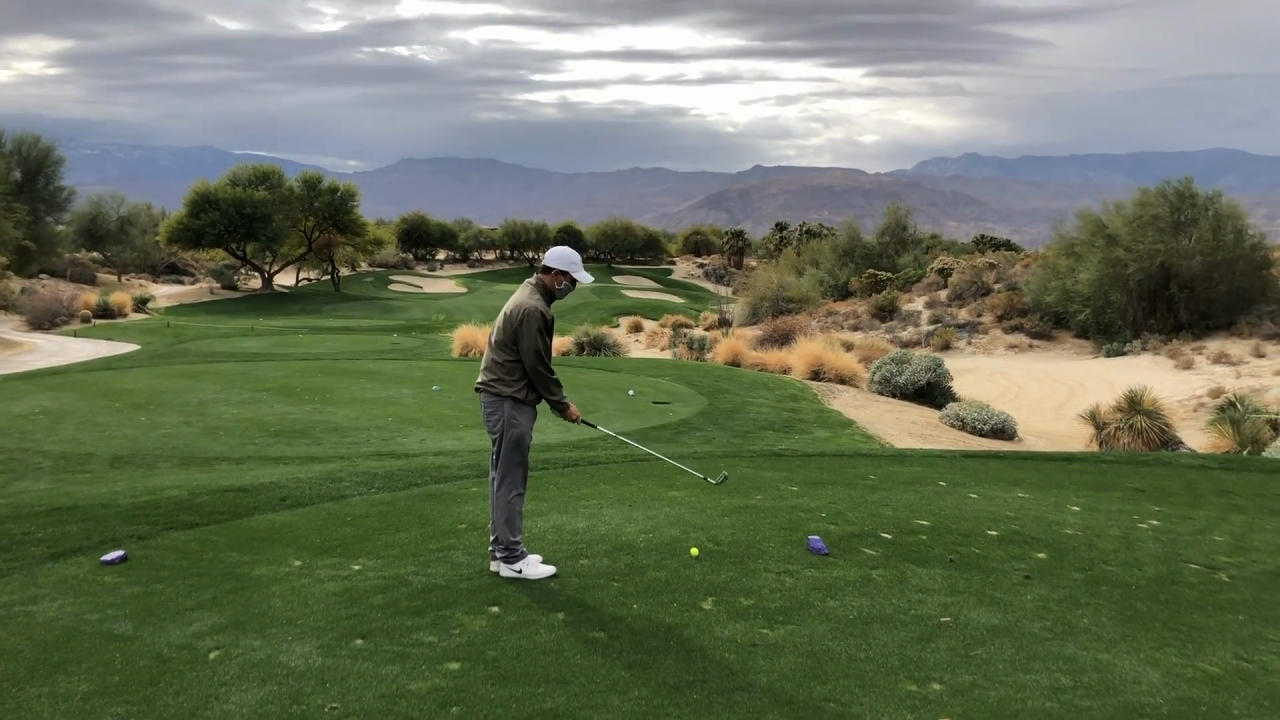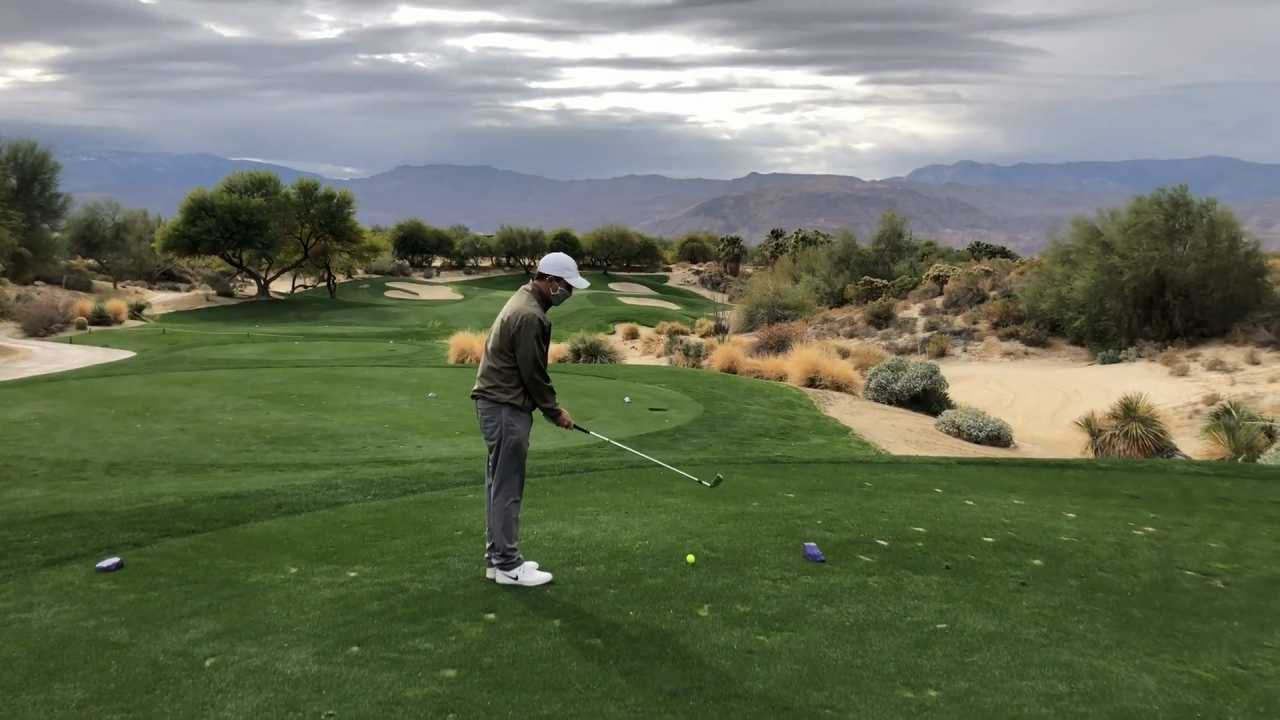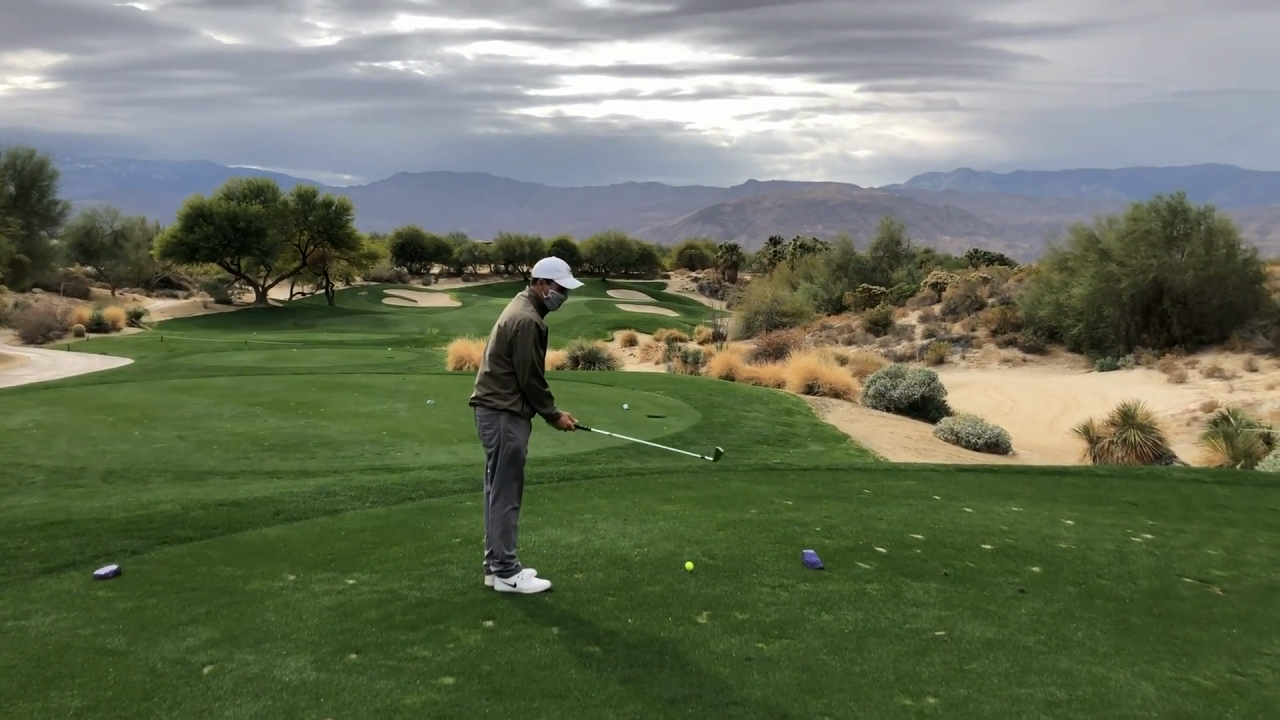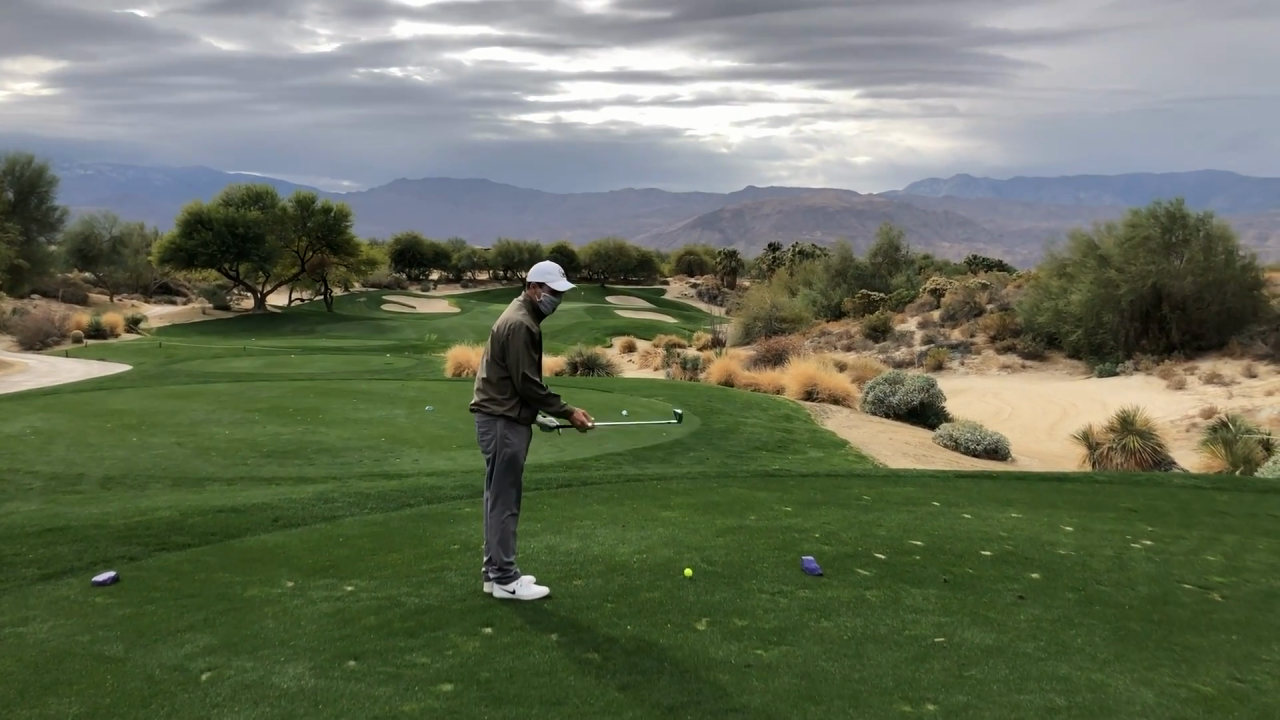
dt=0.2s
person 1, frame 1
left shoulder: (529, 295)
right shoulder: (534, 309)
right elbow: (537, 366)
left wrist: (556, 401)
right wrist: (561, 404)
left hip: (504, 396)
right hip: (509, 400)
left knee: (504, 477)
right knee: (510, 479)
left ankle: (502, 549)
right ankle: (511, 558)
person 1, frame 2
left shoulder: (523, 301)
right shoulder: (531, 316)
right elbow: (533, 373)
left wrist: (549, 407)
right wrist: (554, 410)
left hip: (499, 402)
right hip: (505, 407)
left knee: (500, 483)
right knee: (508, 485)
left ankle: (498, 556)
right ankle: (507, 565)
person 1, frame 3
left shoulder: (521, 309)
right shoulder: (528, 320)
right elbow: (530, 379)
left wrist: (549, 411)
right wrist: (554, 415)
left hip: (500, 410)
right hip: (504, 414)
left knee: (499, 490)
right knee: (506, 493)
left ankle: (497, 563)
right ankle: (506, 572)
person 1, frame 4
left shoulder: (522, 318)
right shoulder: (520, 324)
right elbow: (529, 383)
left wrist: (538, 415)
right wrist: (568, 412)
left hip: (506, 418)
right hip: (502, 421)
left knee: (500, 497)
right knee: (505, 499)
left ankle: (496, 569)
right ankle: (504, 579)
